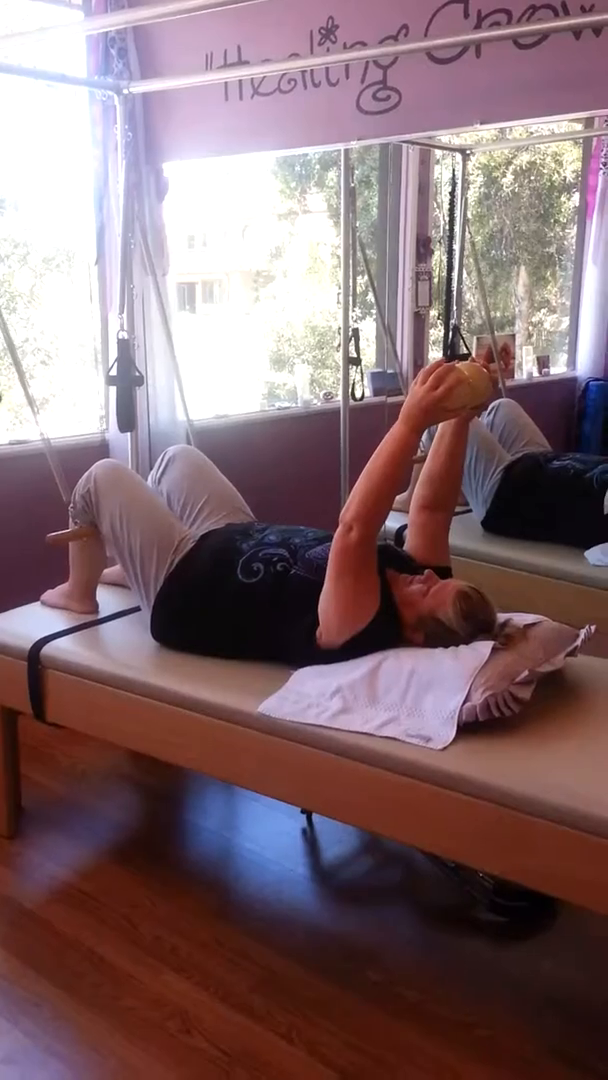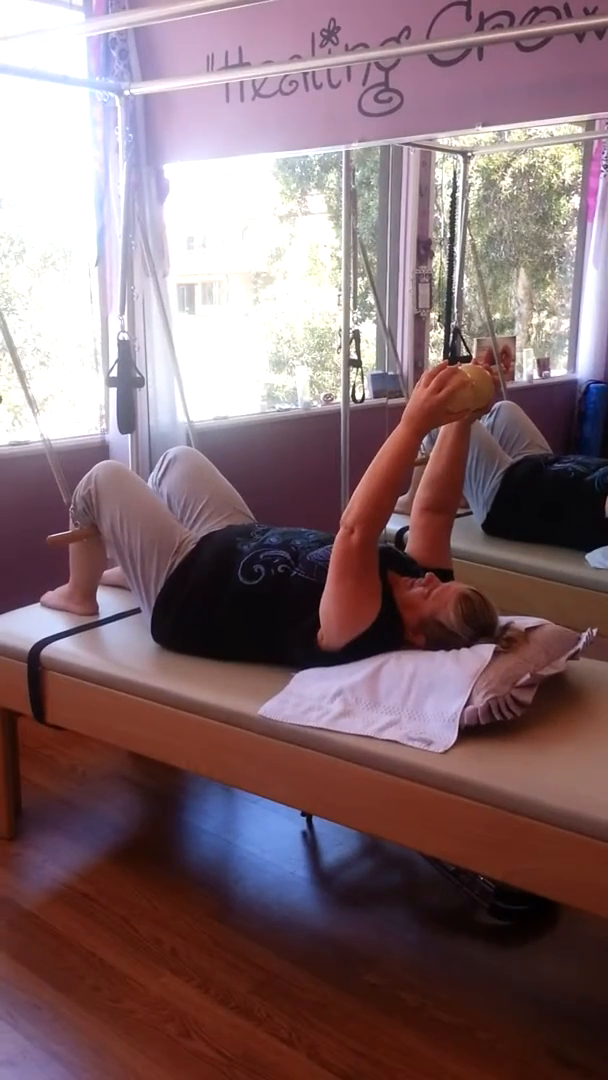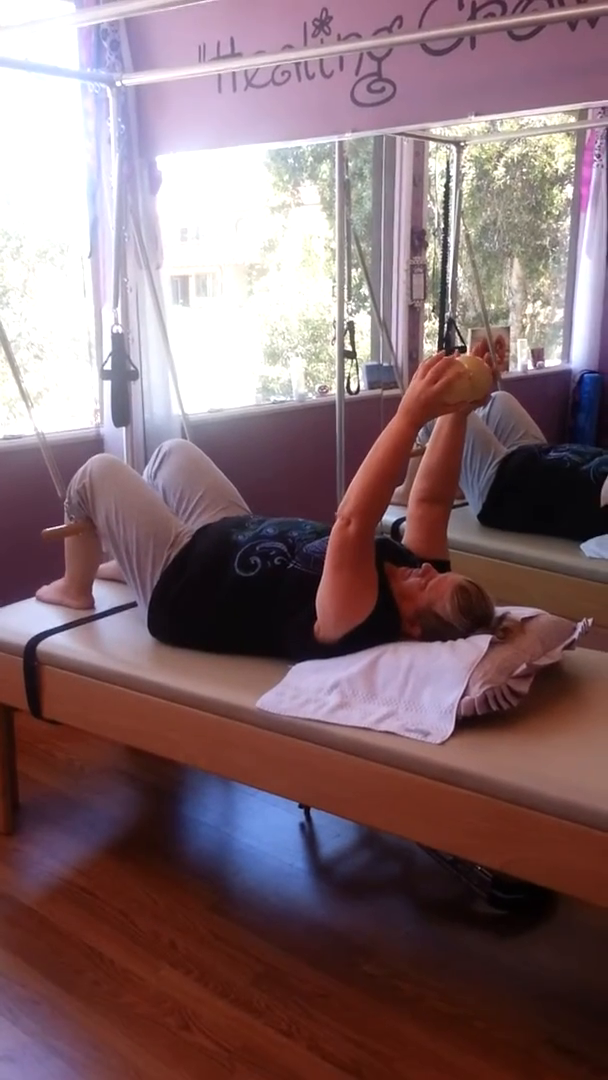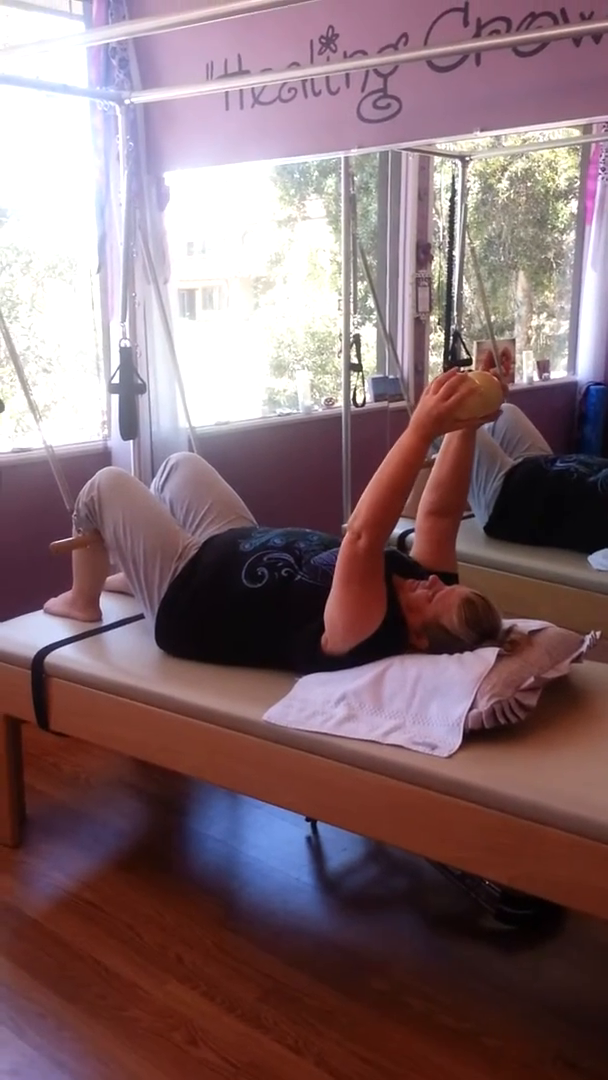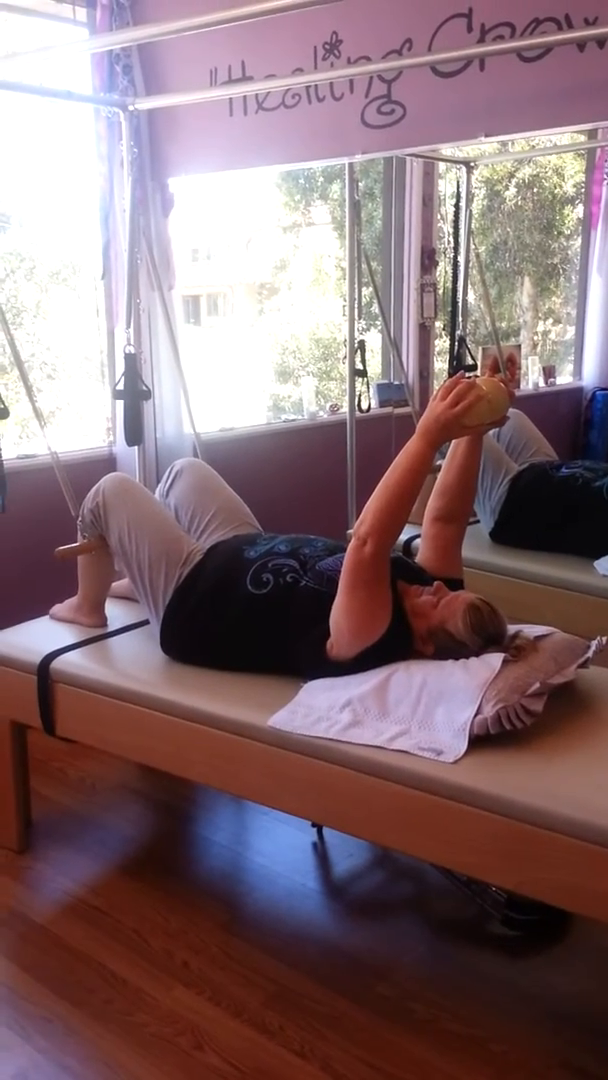
dt=0.7s
person 1, frame 1
left shoulder: (361, 629)
right shoulder: (427, 585)
left elbow: (355, 528)
right elbow: (432, 507)
left wrist: (411, 422)
right wrist: (458, 419)
left hip: (184, 589)
left knee: (103, 477)
right knee: (180, 458)
left ankle: (78, 592)
right ankle: (131, 565)
person 1, frame 2
left shoulder: (363, 631)
right shoulder: (428, 588)
left elbow: (355, 531)
right elbow: (433, 509)
left wrist: (413, 425)
right wrist: (459, 419)
left hip: (184, 591)
left knee: (104, 477)
right knee: (180, 459)
left ankle: (79, 593)
right ankle: (132, 565)
person 1, frame 3
left shoulder: (359, 624)
right shoulder: (420, 575)
left elbow: (353, 521)
right elbow: (431, 498)
left wrist: (410, 416)
right wrist: (455, 412)
left hip: (181, 584)
left knee: (99, 472)
right knee: (175, 452)
left ankle: (75, 588)
right ankle: (125, 559)
person 1, frame 4
left shoulder: (367, 636)
right shoulder: (425, 583)
left elbow: (363, 536)
right elbow: (440, 512)
left wrist: (421, 431)
right wrist: (465, 424)
left hip: (186, 595)
left knee: (106, 484)
right knee: (182, 465)
left ankle: (82, 599)
right ankle: (134, 572)
person 1, frame 5
left shoulder: (373, 642)
right shoulder: (438, 596)
left elbow: (368, 541)
right elbow: (445, 518)
left wrist: (428, 437)
right wrist: (472, 431)
left hip: (192, 601)
left knee: (111, 490)
right knee: (186, 471)
left ankle: (86, 606)
right ankle: (138, 578)
